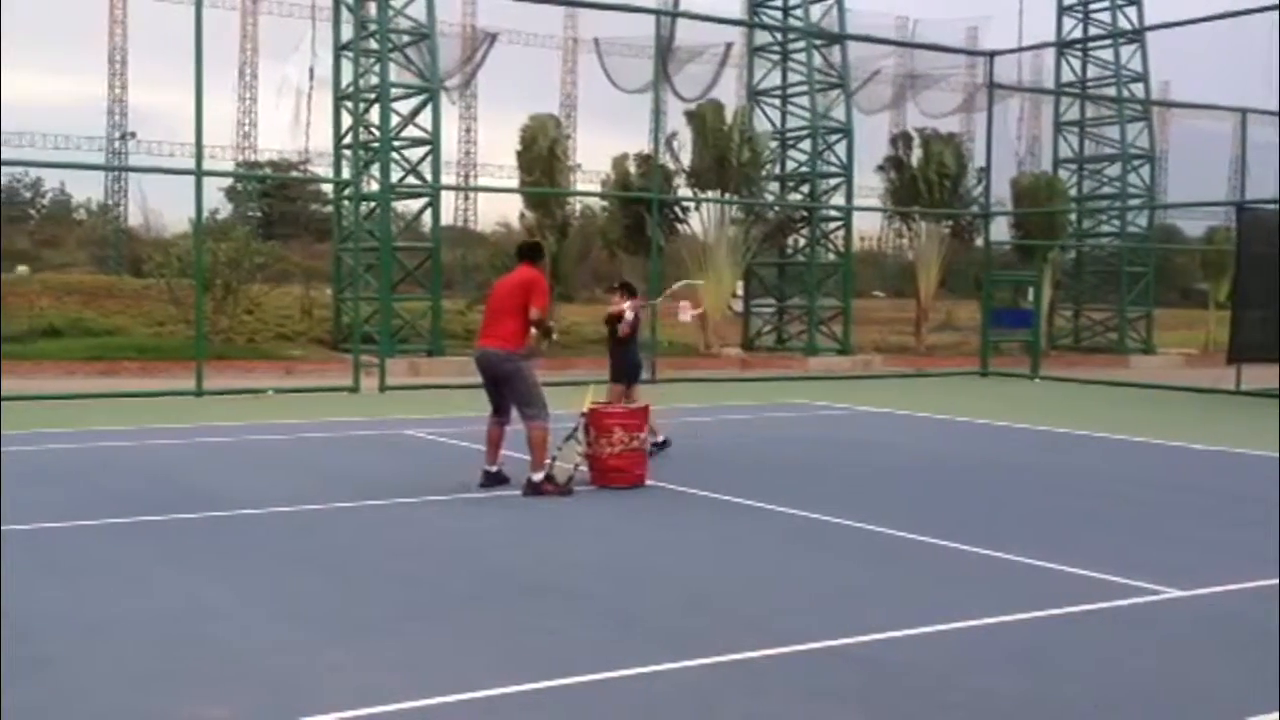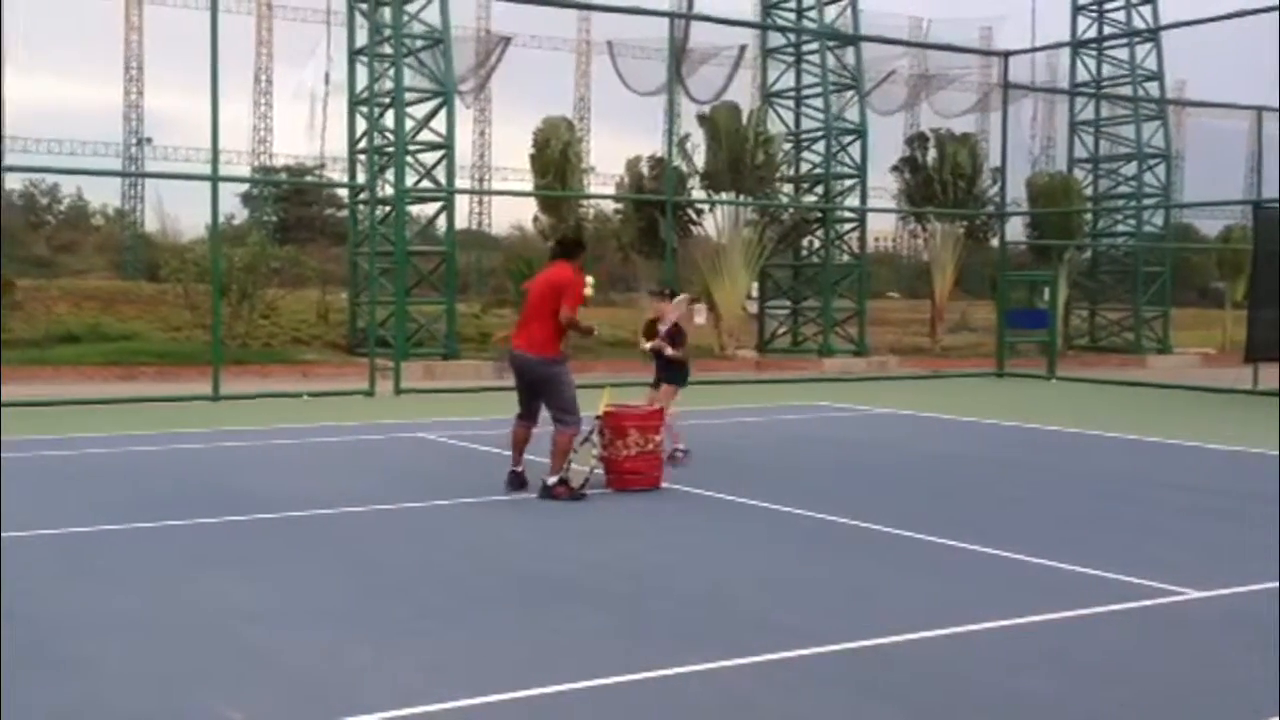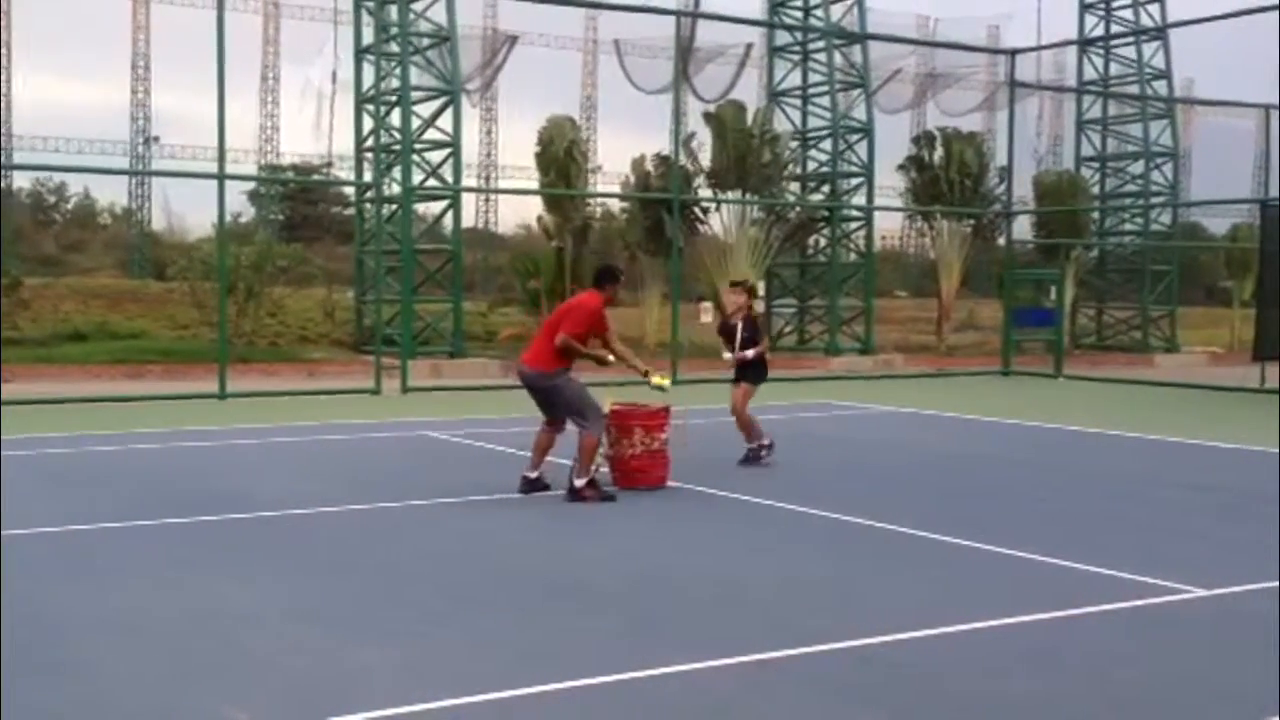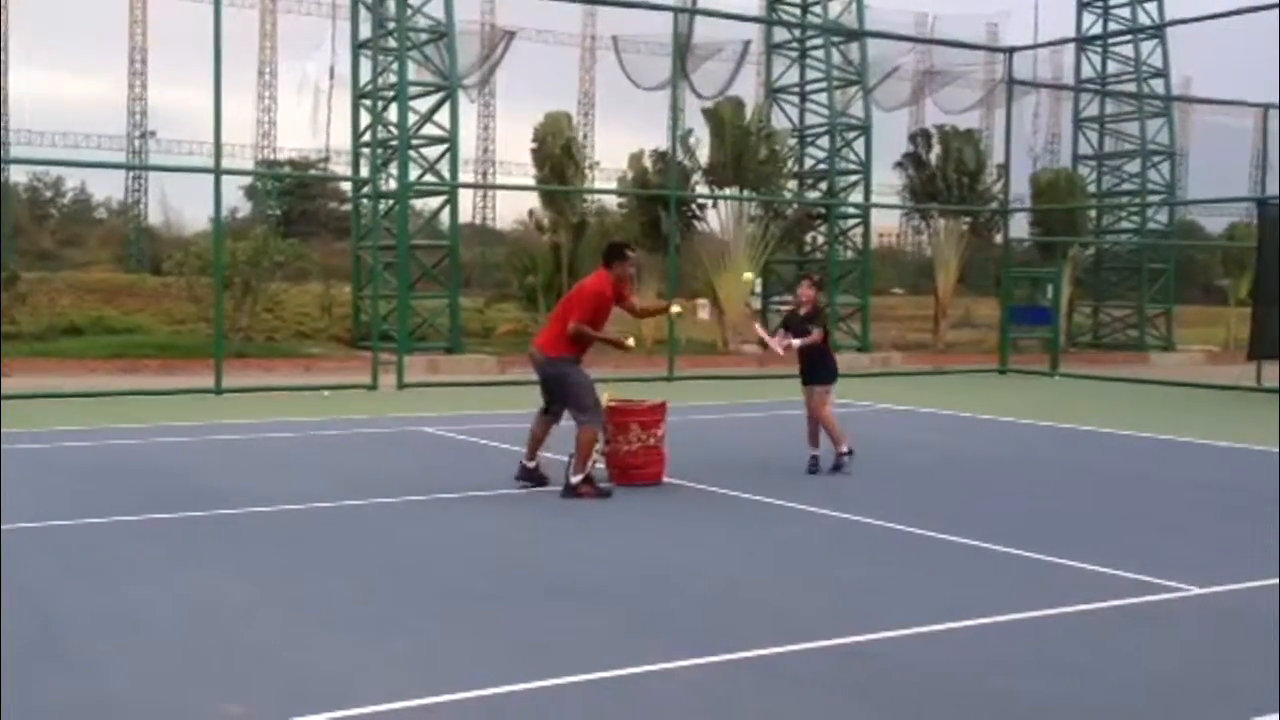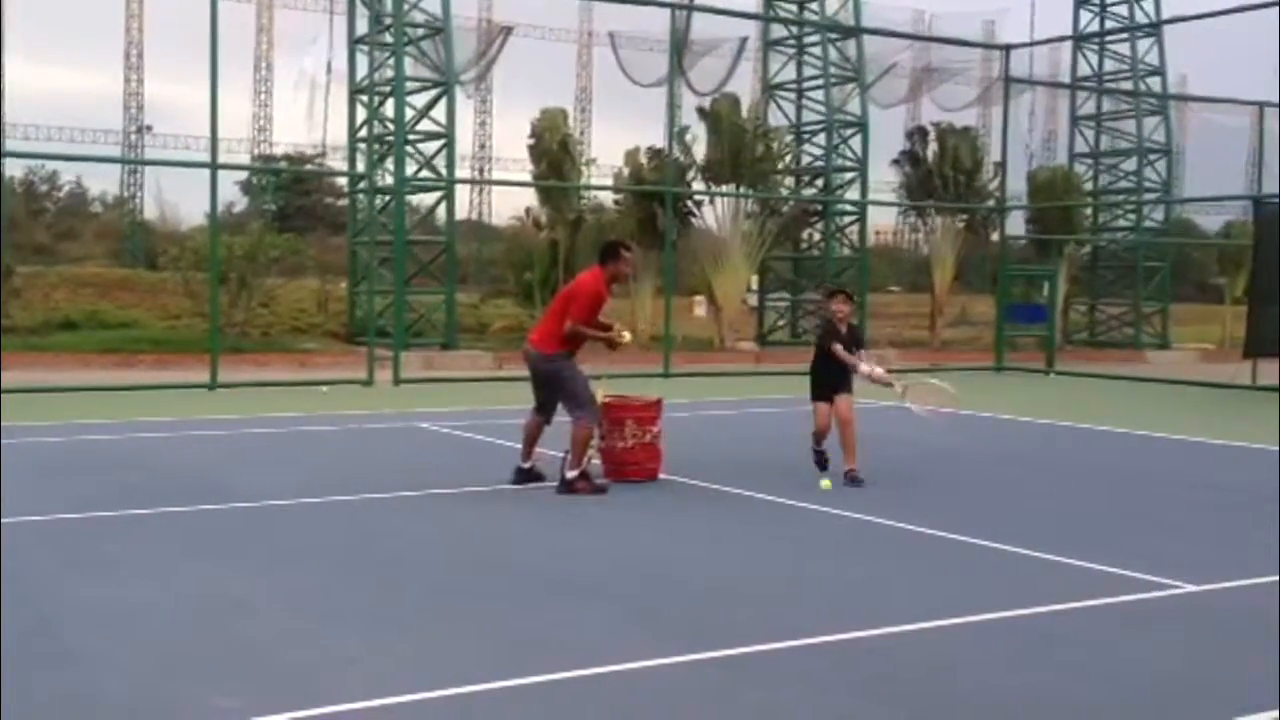
dt=0.5s
person 1, frame 1
left shoulder: (501, 281)
right shoulder: (537, 279)
right elbow: (535, 316)
right wrist: (546, 329)
left hip: (484, 350)
right hip: (509, 354)
left knee: (499, 412)
right knee: (536, 414)
left ankle: (491, 471)
right ankle: (538, 479)
person 1, frame 2
left shoulder: (542, 275)
right shoulder: (573, 278)
right elbow: (566, 318)
right wrist: (584, 328)
left hip: (519, 352)
right hip: (545, 357)
left knee: (526, 415)
right knee: (569, 421)
left ankle: (516, 473)
right ankle: (553, 483)
person 1, frame 3
left shoulder: (595, 311)
right shoulder: (586, 306)
left elbow: (614, 346)
right elbow: (561, 342)
left wrist: (645, 370)
right wrist: (592, 355)
left hip: (530, 369)
right hip: (547, 372)
left knee: (554, 421)
right knee: (593, 421)
left ankle: (531, 477)
right ankle: (580, 485)
person 1, frame 4
left shoulder: (611, 287)
right shoulder: (596, 288)
left elbow: (637, 309)
right elbow: (574, 329)
left wrist: (665, 307)
right wrist: (610, 339)
left hip: (543, 352)
right hip: (559, 357)
left knee: (550, 411)
right knee: (592, 417)
left ankle: (528, 467)
right ankle: (577, 481)
person 1, frame 5
left shoulder: (596, 282)
right shoulder: (591, 286)
right elbow: (570, 328)
left wrist: (610, 328)
right wrist: (604, 337)
left hip: (537, 349)
right hip: (552, 355)
left knee: (543, 409)
right knee: (586, 412)
left ankle: (525, 468)
right ankle: (573, 477)
person 2, frame 1
left shoulder: (631, 314)
right shoulder: (619, 313)
left elbow: (622, 332)
right elbow: (610, 312)
left wrist: (629, 311)
right wrist: (625, 307)
left hip: (625, 364)
right hip: (627, 364)
right knee: (632, 405)
right ankle: (657, 439)
person 2, frame 2
left shoulder: (677, 330)
right shoulder: (651, 325)
left elbow: (682, 356)
right elbow: (643, 343)
left wrist: (667, 349)
right wrist: (651, 345)
left hip: (676, 371)
right hip: (662, 371)
left knee: (660, 407)
left ankle: (679, 448)
person 2, frame 3
left shoulder: (752, 321)
right shoulder: (726, 322)
left elbow: (764, 346)
right elbow: (726, 345)
left wrist: (748, 354)
right wrist: (729, 355)
left hip: (755, 368)
right hip: (740, 368)
left knee: (738, 407)
right knee: (735, 409)
left ankle: (763, 442)
right ankle: (754, 447)
person 2, frame 4
left shoulder: (818, 313)
right shoulder: (791, 314)
left elbow: (817, 337)
right elbow: (780, 336)
left wrist: (795, 343)
right wrist: (779, 341)
left hip: (824, 365)
right hip: (807, 366)
left knee: (821, 411)
right knee: (811, 412)
left ankle: (843, 450)
right ankle: (815, 454)
person 2, frame 5
left shoulder: (855, 331)
right shoulder: (826, 328)
left elbow: (860, 357)
right elbow: (840, 353)
left wrist: (878, 375)
left hip: (843, 380)
right hip: (821, 380)
left knee: (845, 419)
right knee: (822, 426)
left ankle: (850, 469)
right ankle: (818, 447)
